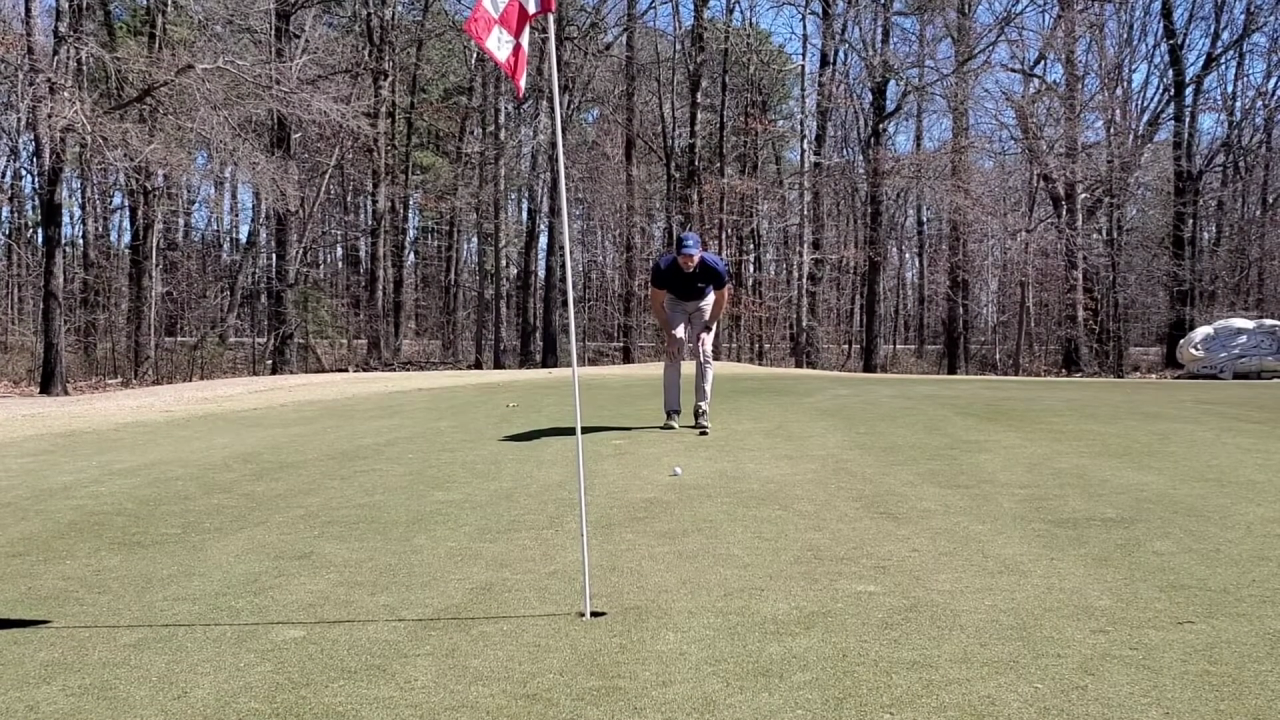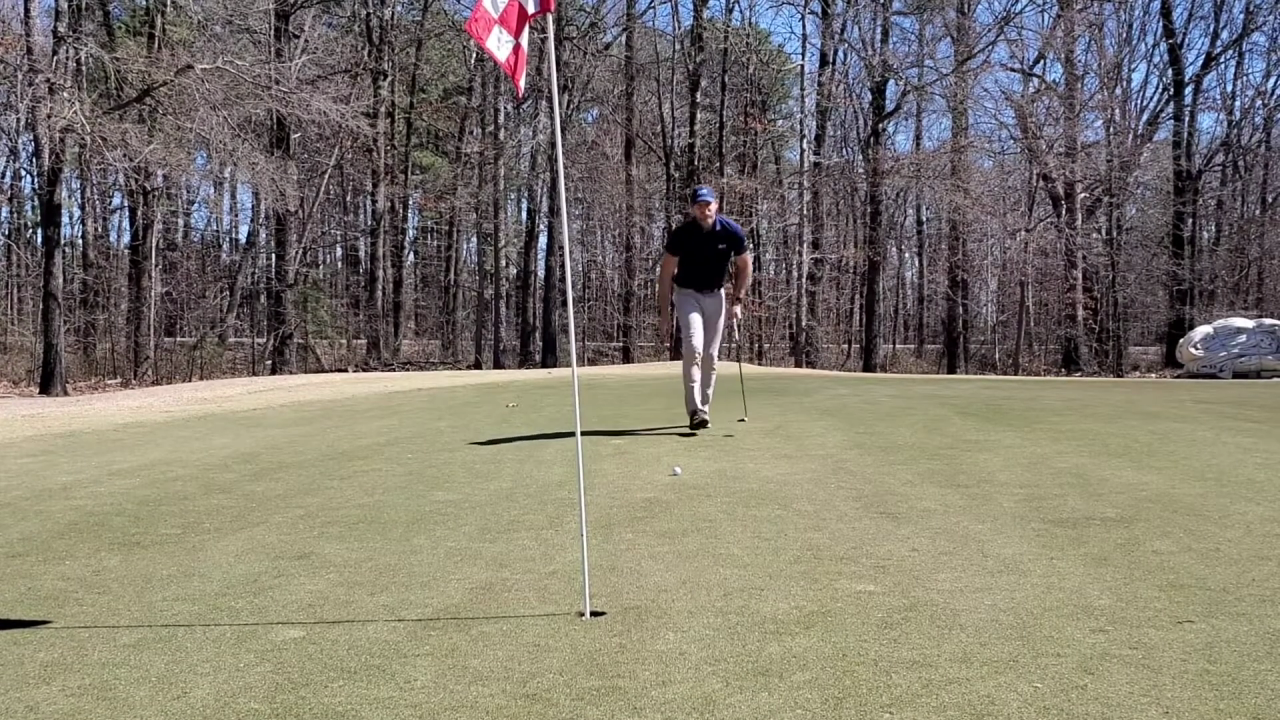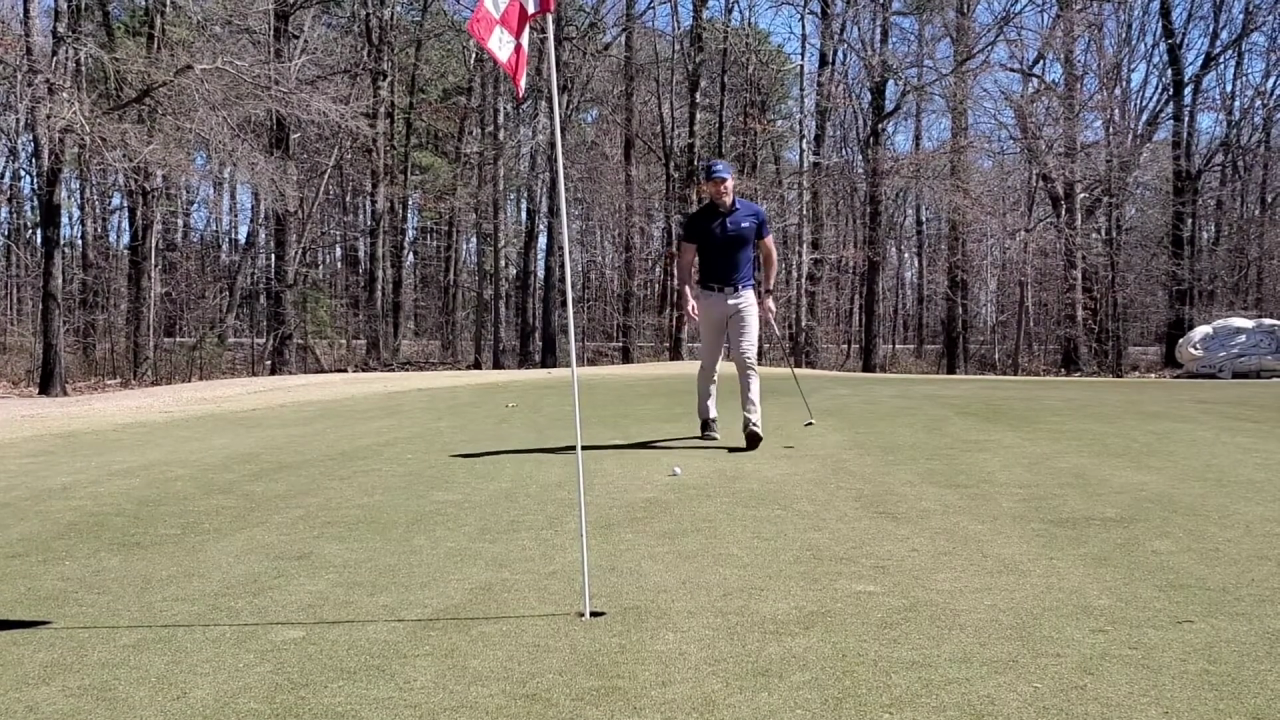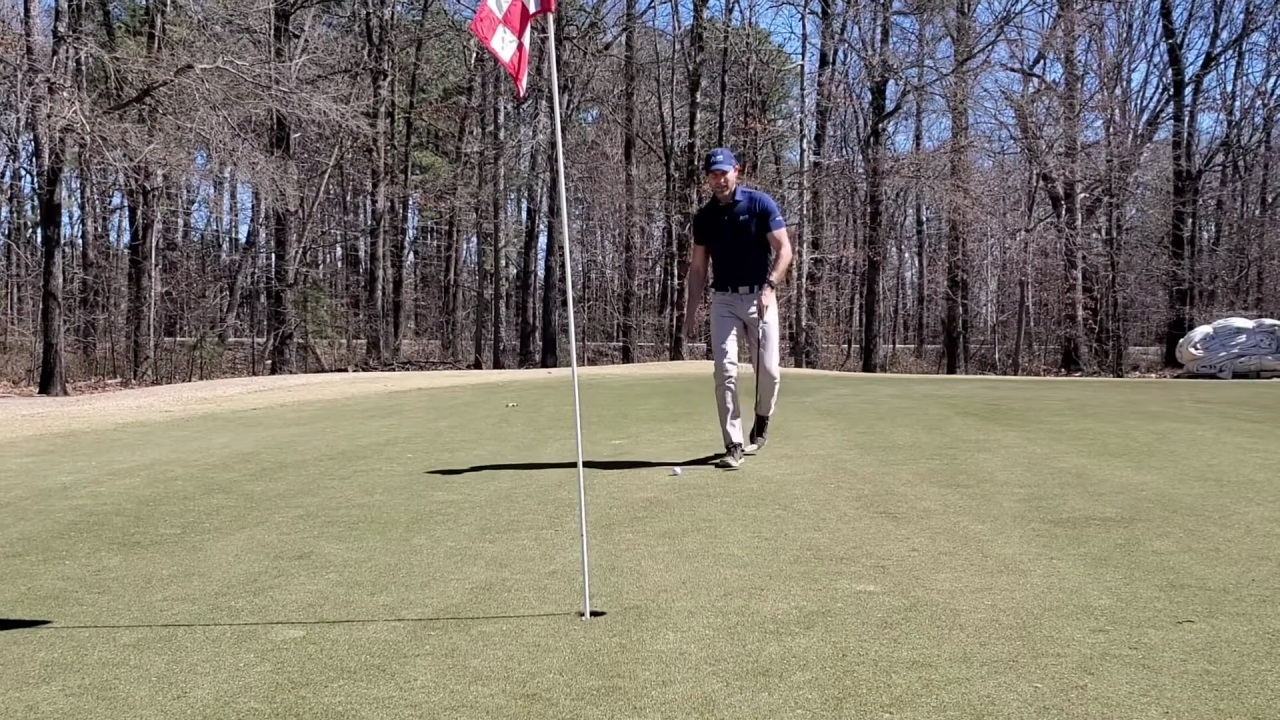
dt=0.7s
person 1, frame 1
left shoulder: (714, 266)
right shoulder: (663, 268)
left elbow: (721, 298)
right elbow: (656, 303)
left wrist: (708, 328)
right wrist: (669, 334)
left hip: (705, 302)
right hip: (675, 302)
left knee: (704, 351)
right knee: (673, 352)
left ankle: (702, 410)
right ankle: (672, 412)
person 1, frame 2
left shoulder: (732, 231)
right shoulder: (680, 234)
left elbow: (744, 267)
right elbow: (666, 275)
left wrist: (737, 300)
right wrist: (664, 314)
left hip: (715, 295)
right hip: (687, 294)
left knee: (710, 355)
right knee: (694, 347)
left ankle: (703, 408)
right ankle: (695, 409)
person 1, frame 3
left shoulder: (754, 213)
right shoulder: (697, 219)
left elbow: (769, 254)
right elbow: (685, 263)
left wrist: (767, 293)
right wrist: (687, 296)
left hip: (744, 297)
right hip: (710, 298)
left knee: (746, 360)
right knee: (709, 363)
left ankle: (752, 426)
right ankle: (708, 419)
person 1, frame 4
left shoulder: (761, 203)
right shoulder: (704, 217)
left elbow: (783, 249)
right elbow: (698, 268)
left wrist: (769, 287)
right wrist: (690, 311)
left hip: (760, 299)
right hip: (724, 301)
left knee: (768, 372)
right knee: (725, 371)
left ankle: (762, 417)
right ankle: (734, 446)
